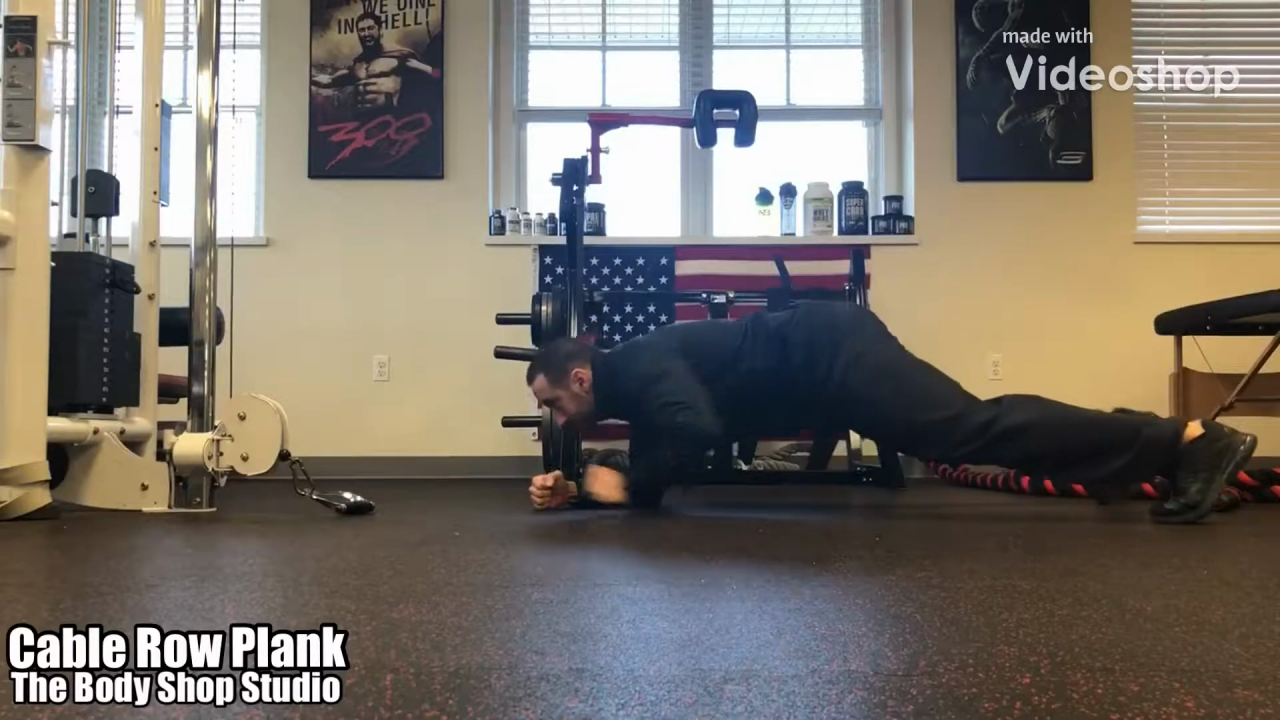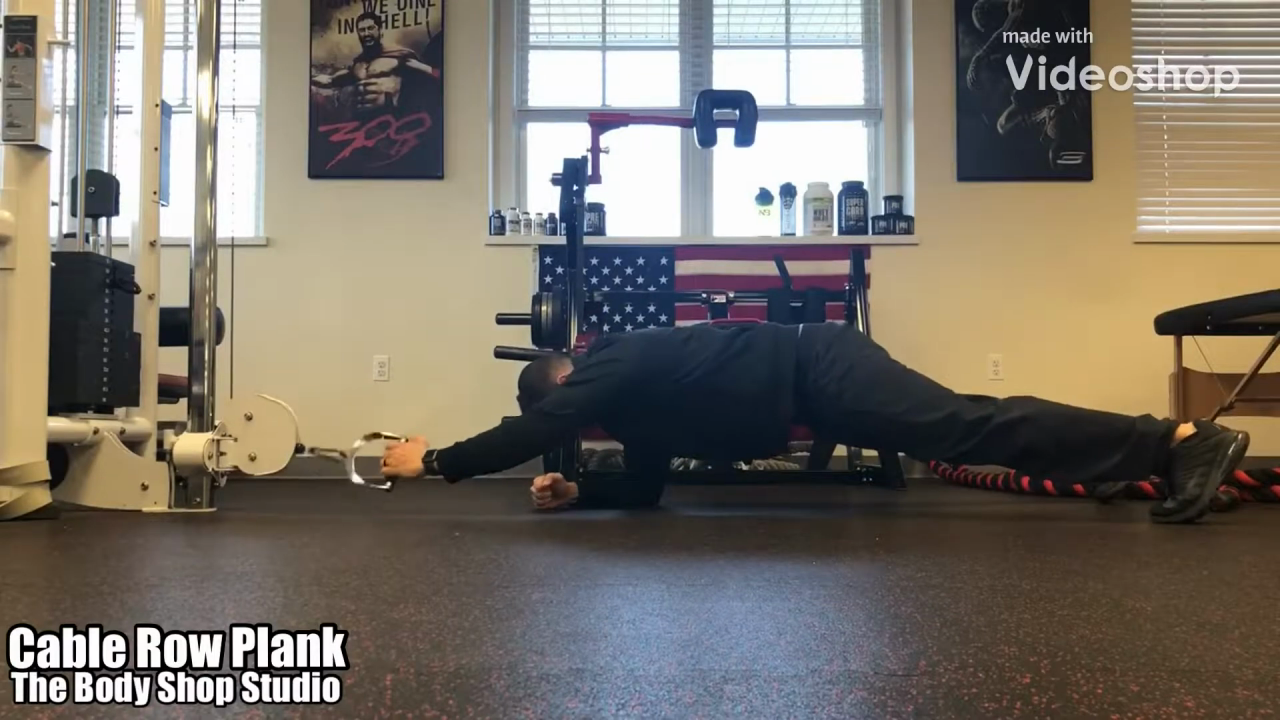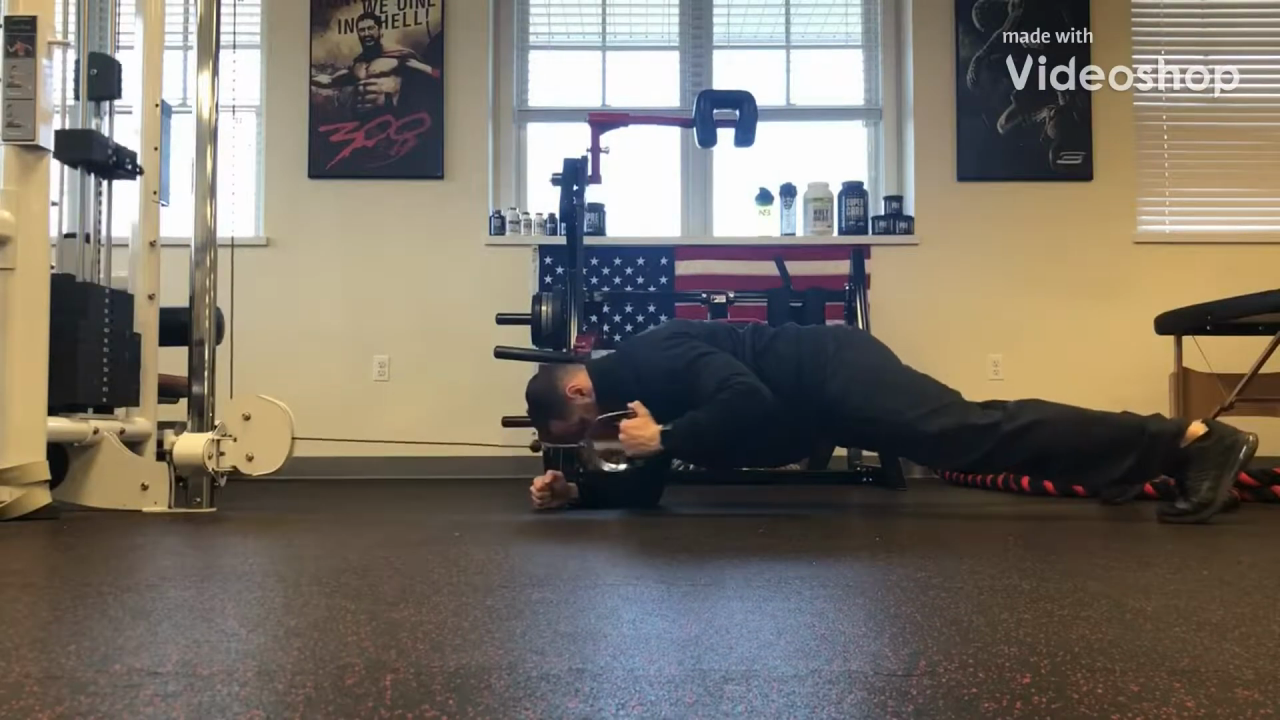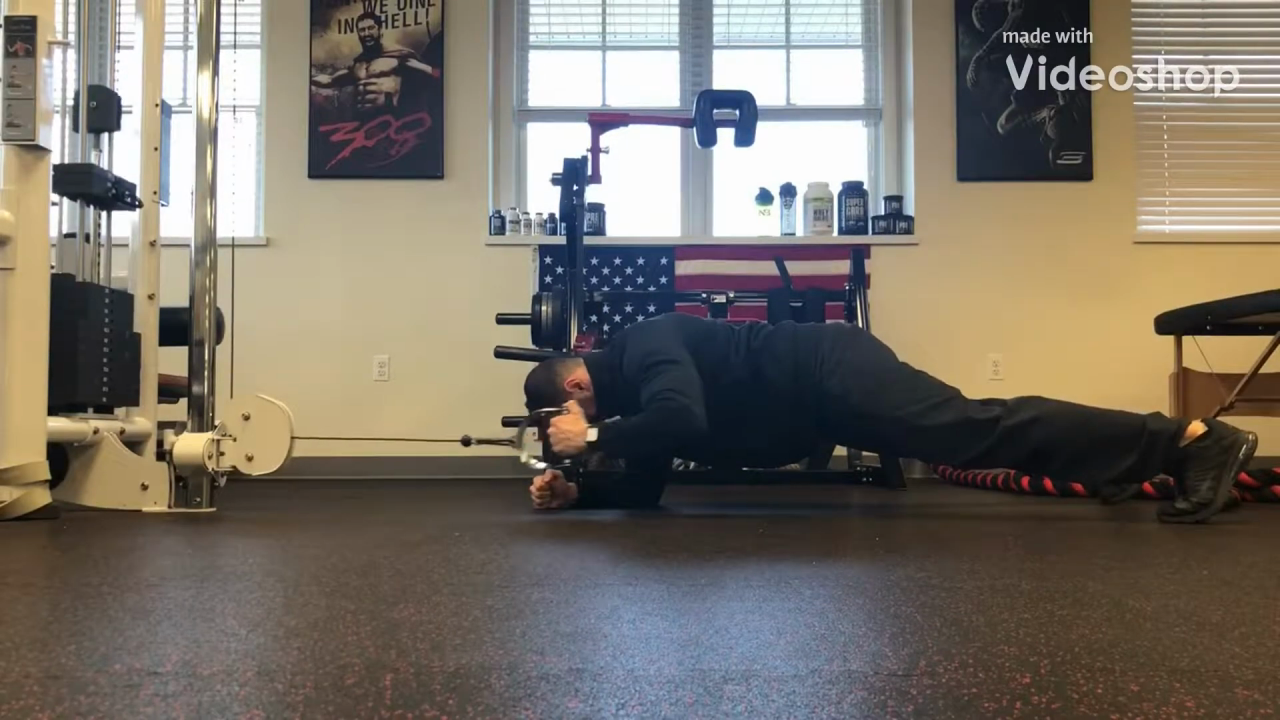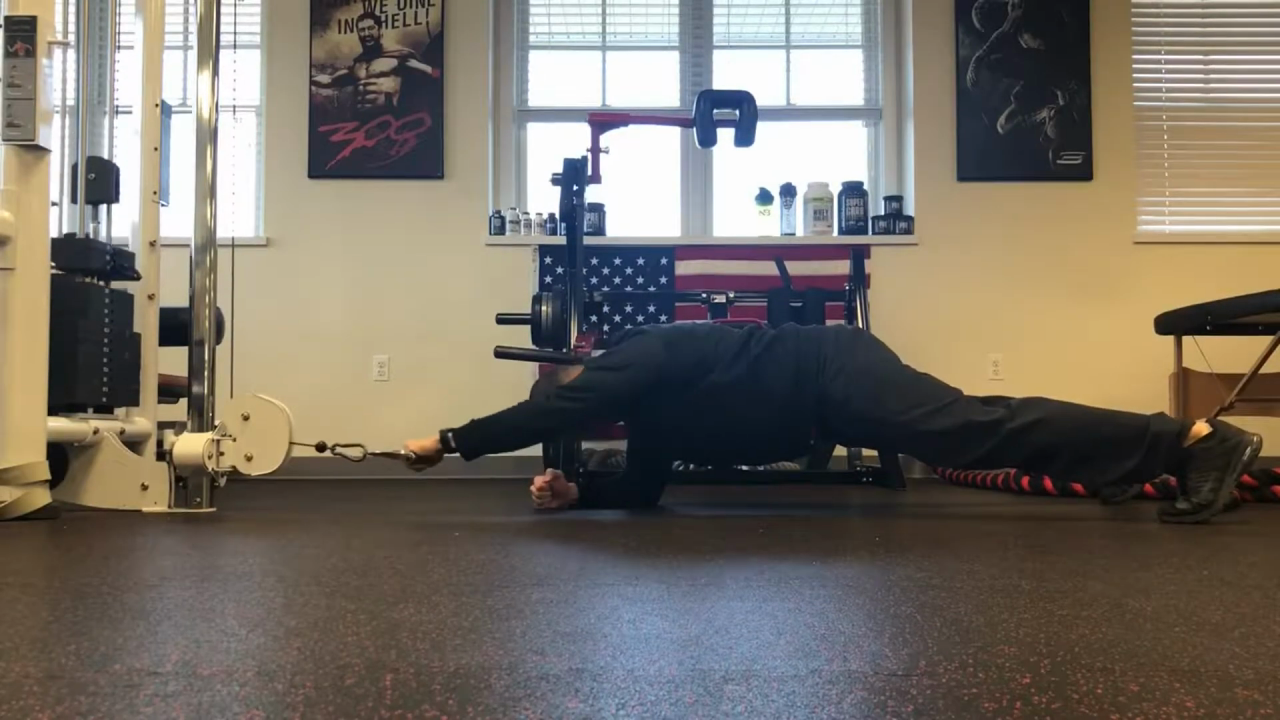
dt=1s
person 1, frame 1
left shoulder: (643, 366)
right shoulder: (641, 383)
left elbow: (702, 437)
right elbow: (653, 476)
left wrist: (626, 484)
right wrist: (572, 488)
left hip: (835, 354)
right hip: (830, 371)
left knee: (975, 430)
right knee: (969, 430)
left ankle: (1190, 440)
right ankle: (1142, 440)
person 1, frame 2
left shoulder: (613, 367)
right shoulder: (629, 390)
left elbow: (536, 431)
right elbow: (645, 486)
left wrist: (431, 461)
right wrist: (577, 491)
left hip: (819, 371)
right hip: (812, 387)
left knee: (970, 427)
right knee: (965, 430)
left ankle: (1181, 441)
right ankle: (1154, 453)
person 1, frame 3
left shoulder: (653, 360)
right shoulder: (633, 395)
left elbow: (750, 400)
right elbow: (643, 489)
left wrist: (663, 437)
right wrist: (575, 491)
left hip: (837, 374)
right hip: (830, 395)
left knee: (978, 434)
right knee: (972, 435)
left ankle: (1190, 439)
right ankle: (1132, 452)
person 1, frame 4
left shoulder: (644, 348)
right shoulder: (629, 393)
left elbow: (686, 420)
right elbow: (644, 486)
left wrist: (592, 440)
right wrist: (574, 489)
left hip: (833, 372)
right hip: (825, 396)
left knee: (981, 431)
right knee: (979, 435)
left ankle: (1192, 438)
right ankle: (1172, 448)
person 1, frame 5
left shoulder: (635, 358)
right shoulder: (642, 398)
left elbow: (555, 410)
right elbow: (644, 486)
left wrist: (451, 441)
right wrist: (575, 488)
left hip: (834, 375)
right hip: (824, 396)
left knee: (983, 431)
right knee: (980, 434)
left ankle: (1193, 439)
right ankle: (1177, 445)
